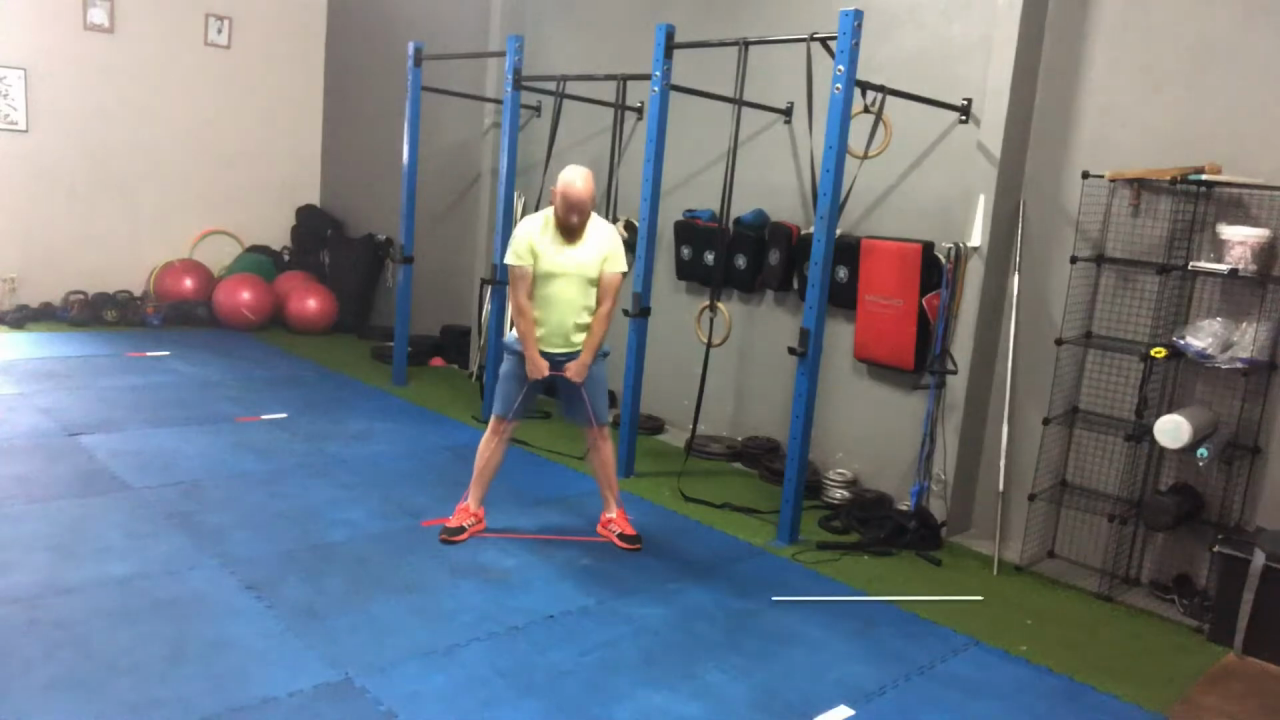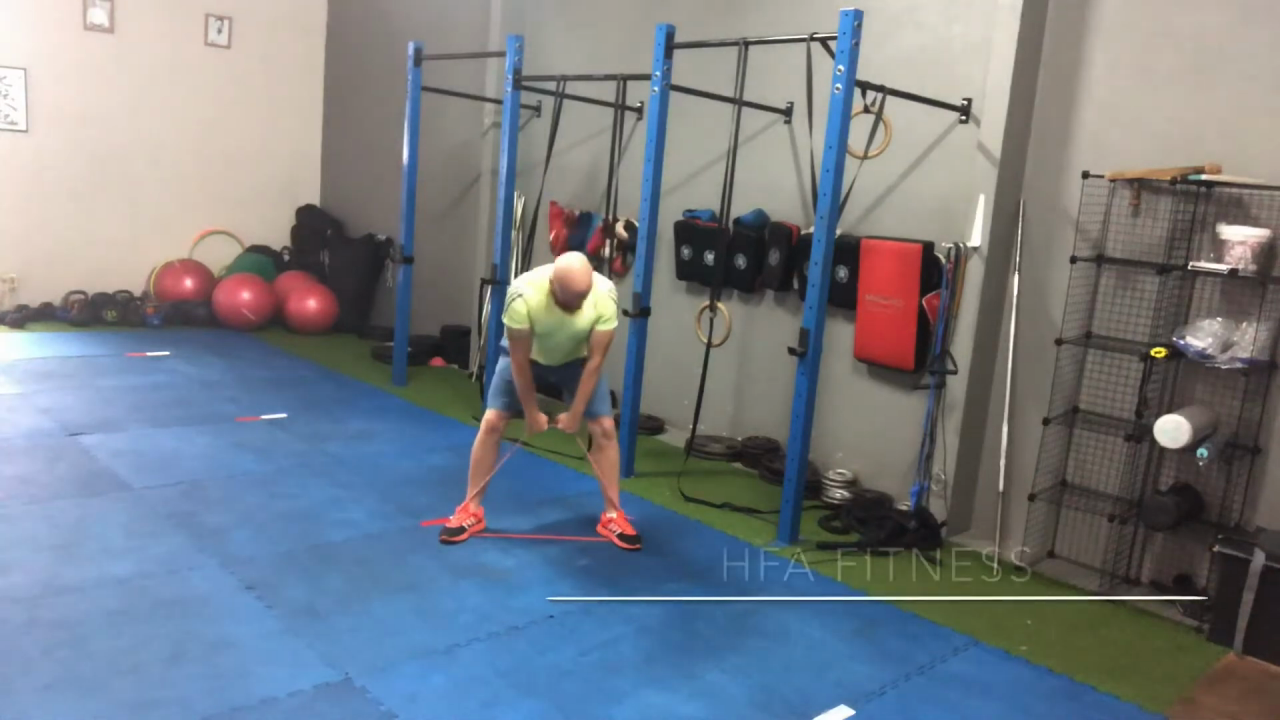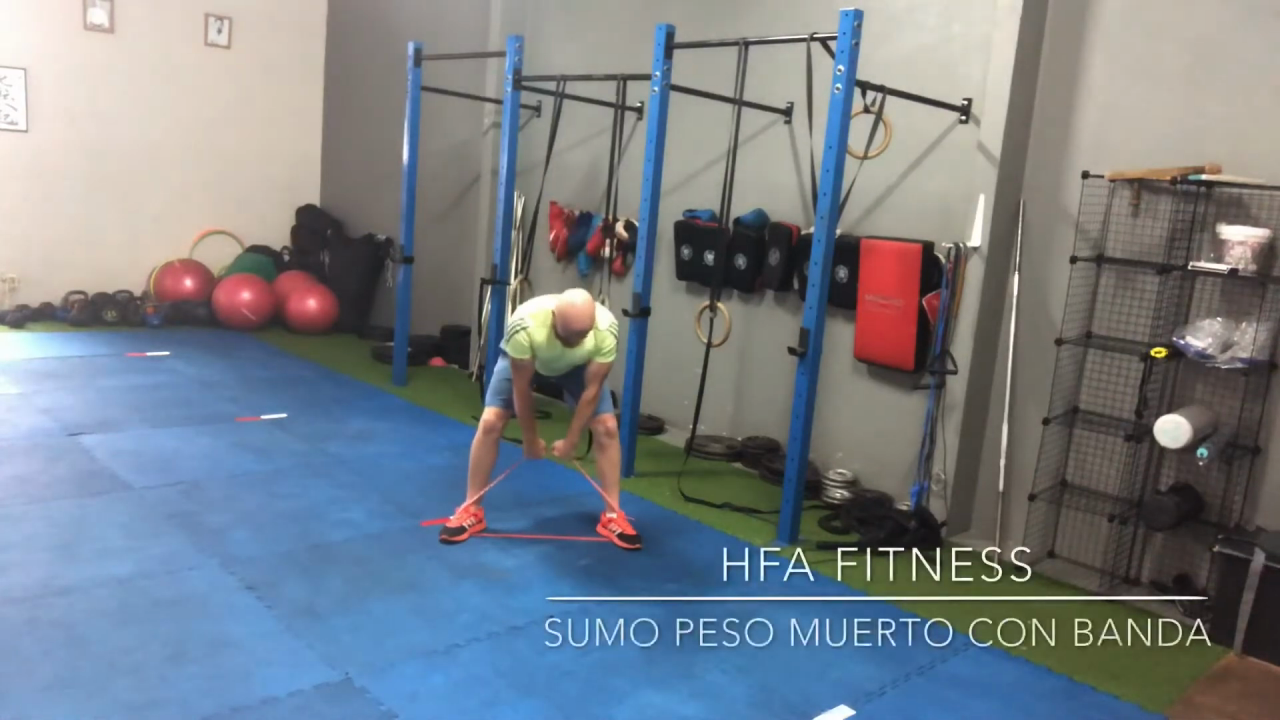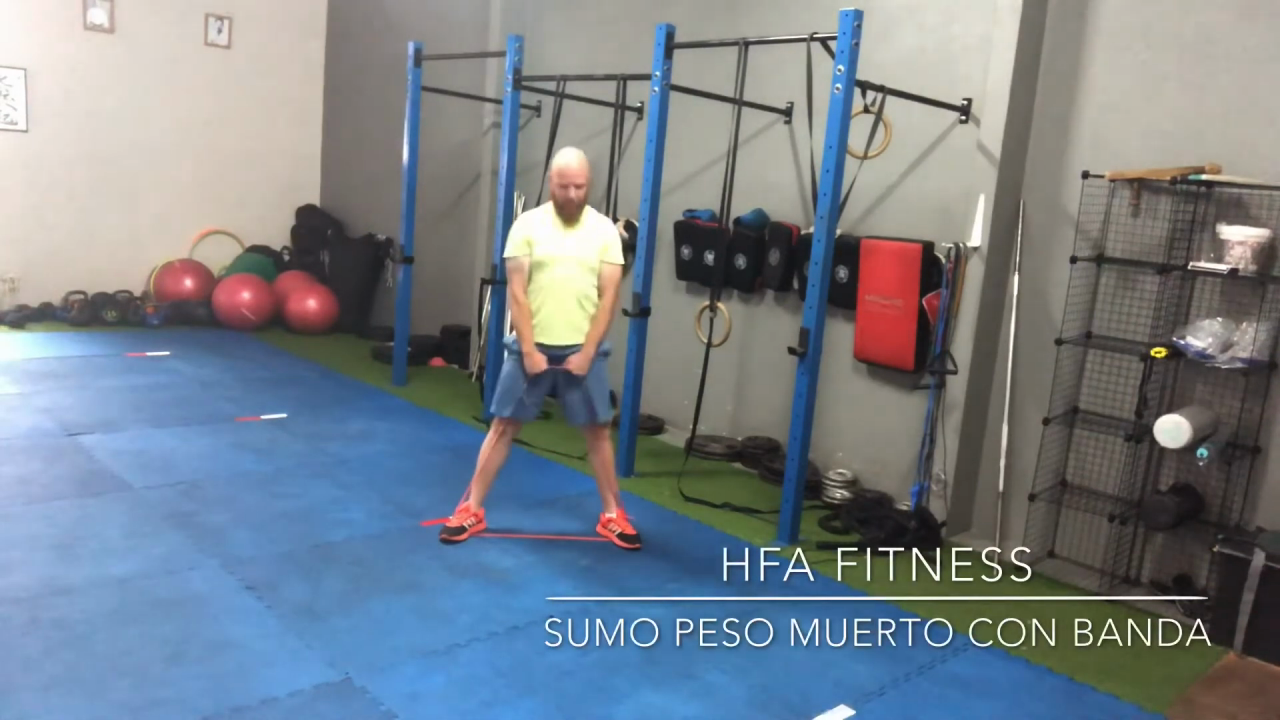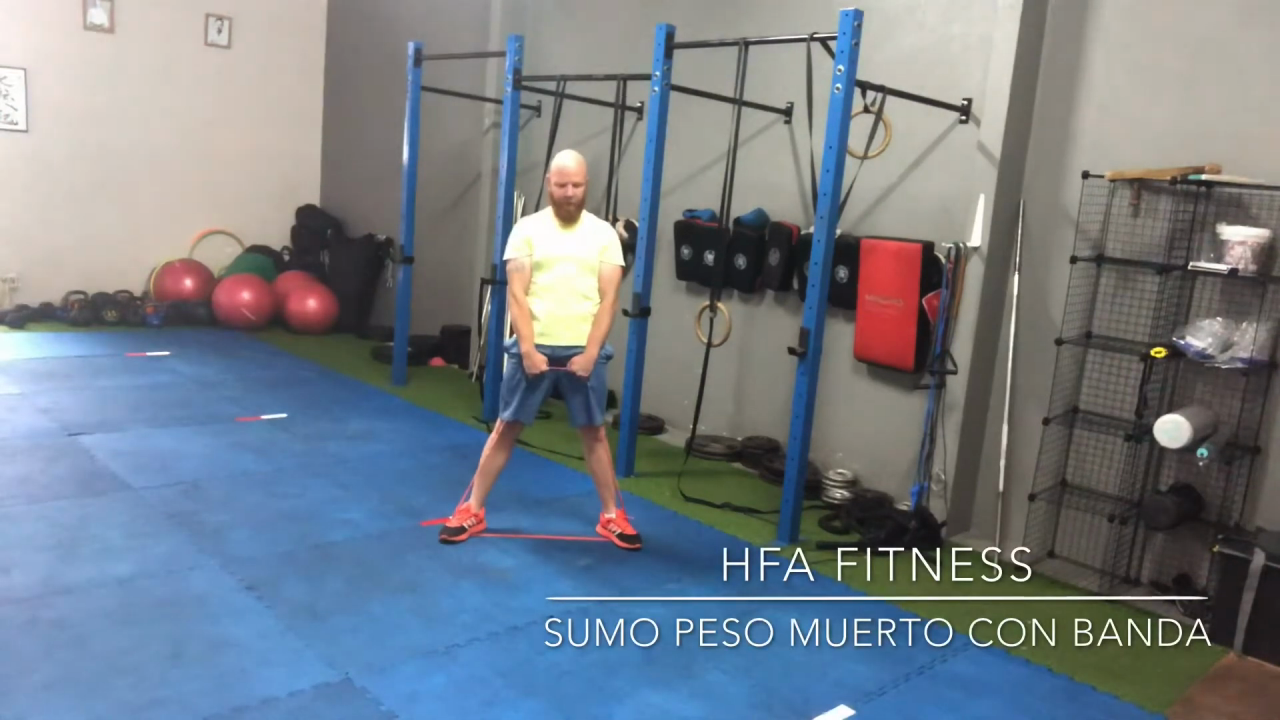
dt=1s
person 1, frame 1
left shoulder: (608, 237)
right shoulder: (529, 230)
left elbow: (605, 306)
right elbow: (520, 299)
left wrist: (584, 360)
right wrist: (532, 356)
left hip: (582, 350)
right hip: (528, 346)
left knee: (599, 430)
right knee: (500, 425)
left ankle: (612, 515)
right ankle: (471, 510)
person 1, frame 2
left shoulder: (605, 294)
right shoulder: (523, 293)
left elbow: (595, 360)
right elbow: (519, 359)
left wrist: (575, 412)
right wrist: (531, 411)
left hip: (577, 359)
right hip: (525, 354)
left knee: (604, 427)
right knee: (492, 422)
left ankle: (612, 516)
right ankle: (471, 510)
person 1, frame 3
left shoulder: (606, 328)
right shoulder: (525, 324)
left elbow: (592, 389)
right elbow: (522, 387)
left wrist: (571, 440)
right wrist: (531, 438)
left hip: (578, 366)
right hip: (522, 361)
left knee: (607, 427)
right knee: (490, 422)
left ankle: (613, 516)
right ankle: (471, 510)
person 1, frame 4
left shoulder: (604, 230)
right shoulder: (528, 224)
left elbow: (608, 297)
right elbow: (517, 293)
left wrist: (586, 352)
right wrist: (529, 350)
left hip: (583, 349)
right hip: (532, 347)
left knee: (598, 430)
right knee: (504, 426)
left ankle: (612, 515)
right ankle: (472, 510)
person 1, frame 5
left shoulder: (604, 233)
right shoulder: (528, 228)
left elbow: (608, 299)
right elbow: (517, 294)
left wrist: (590, 352)
right wrist: (528, 349)
left hip: (584, 351)
right hip: (534, 348)
left knee: (594, 432)
right knee: (506, 428)
left ankle: (612, 516)
right ankle: (472, 510)
